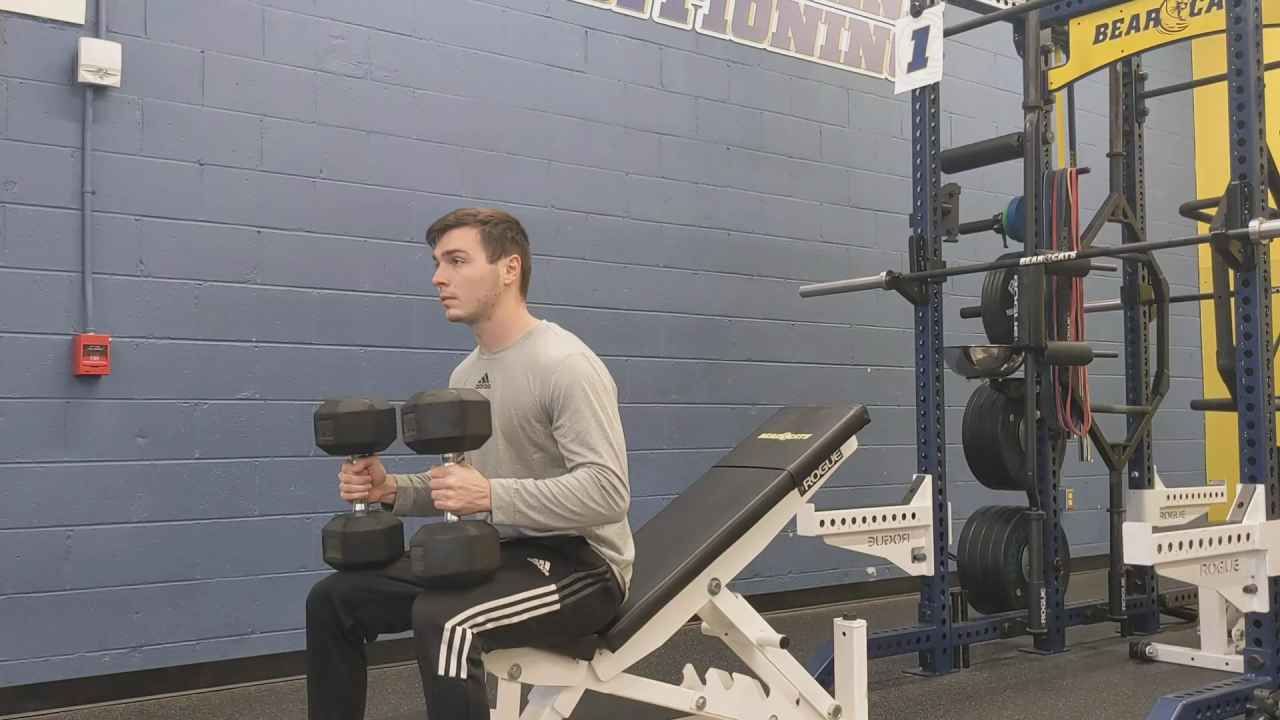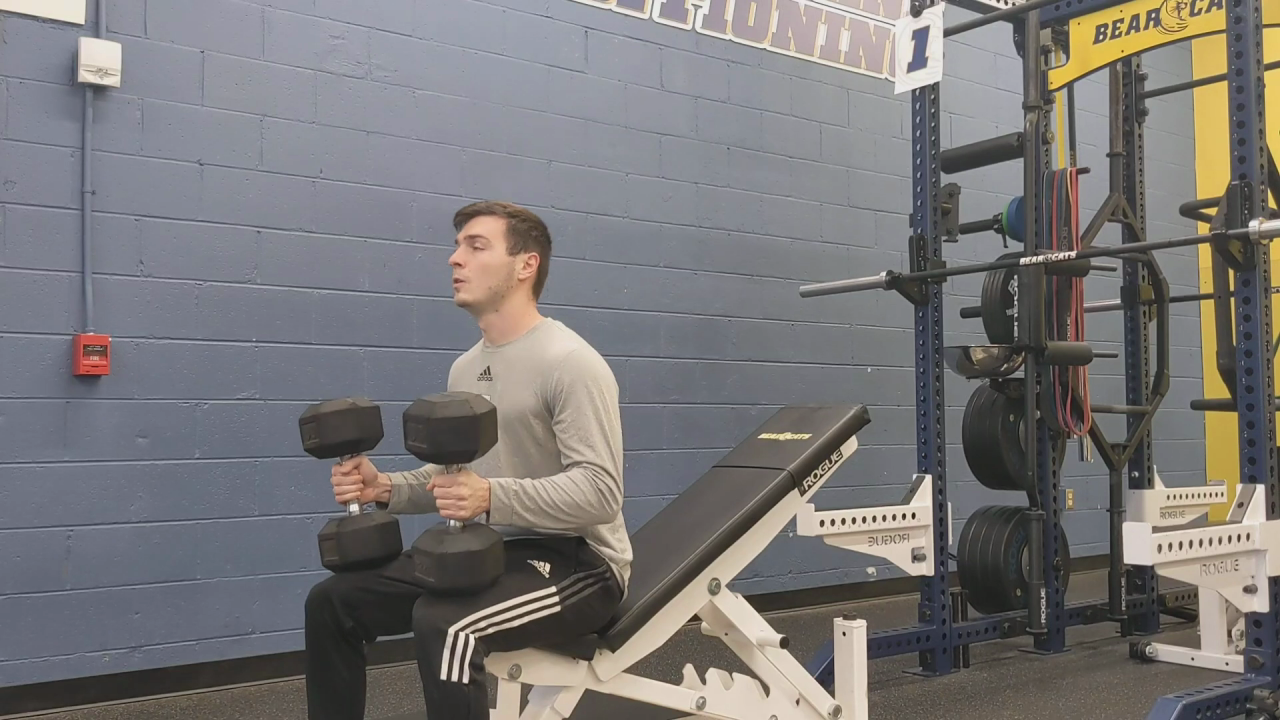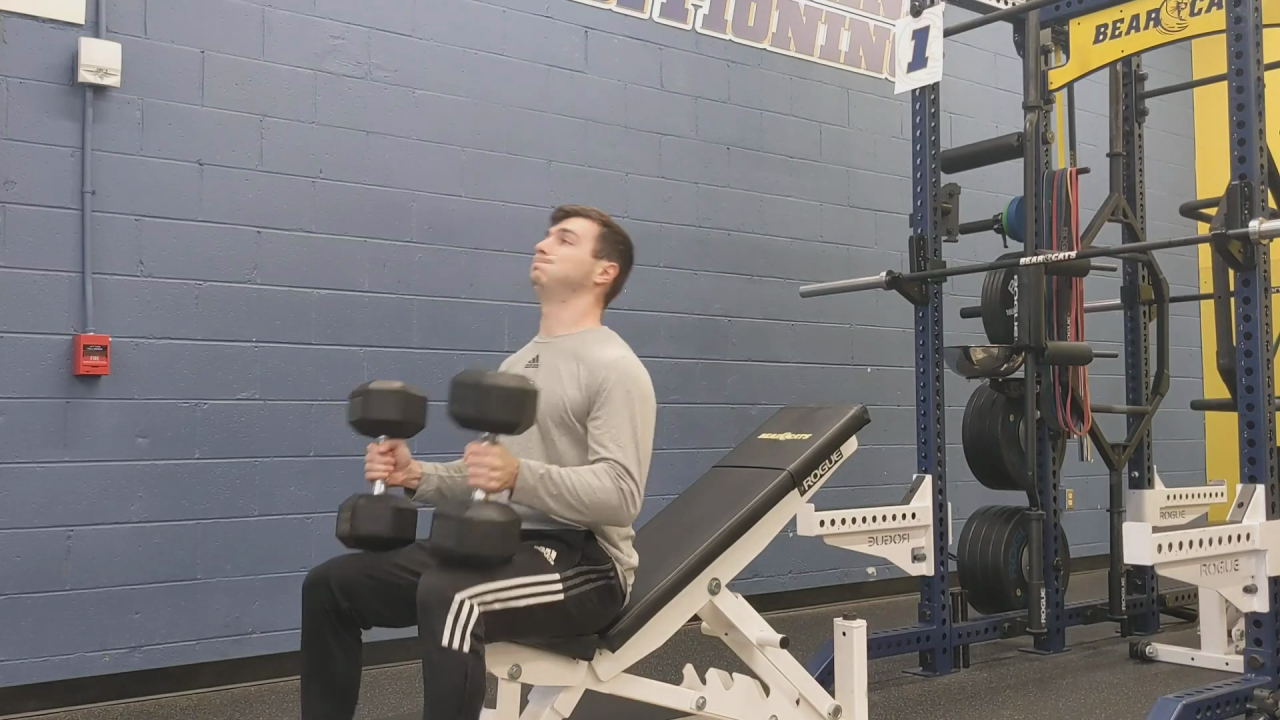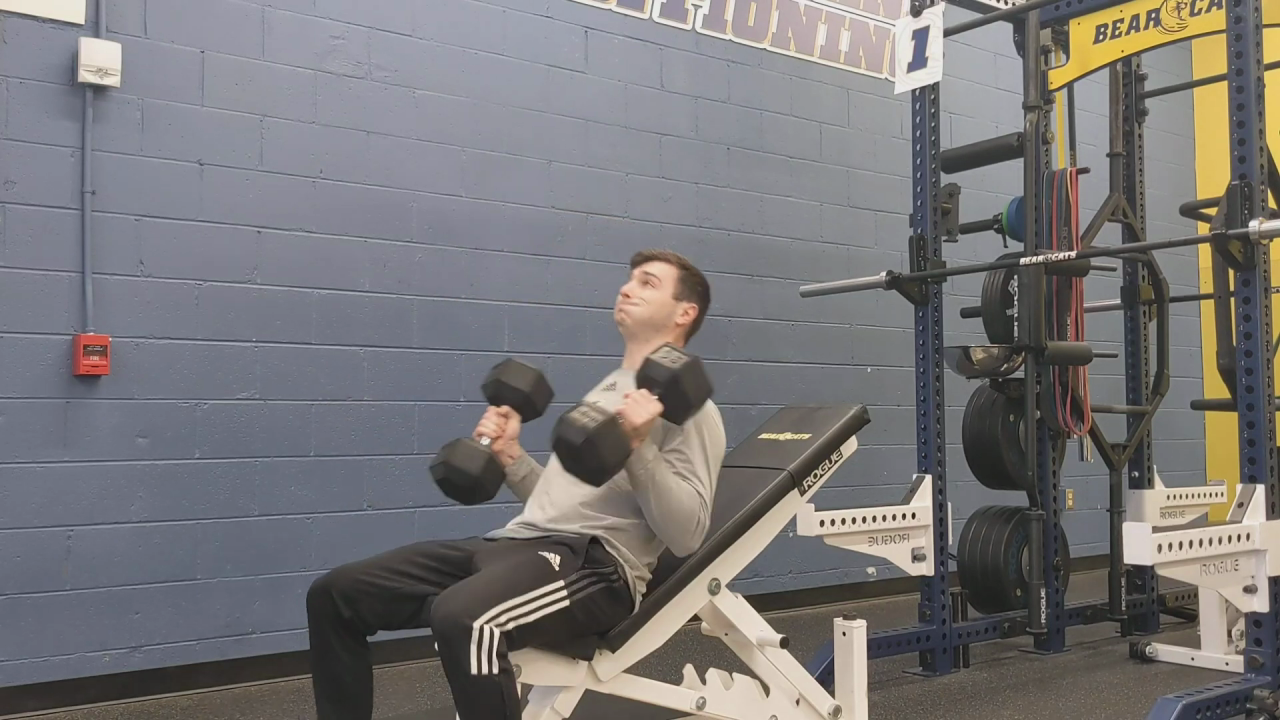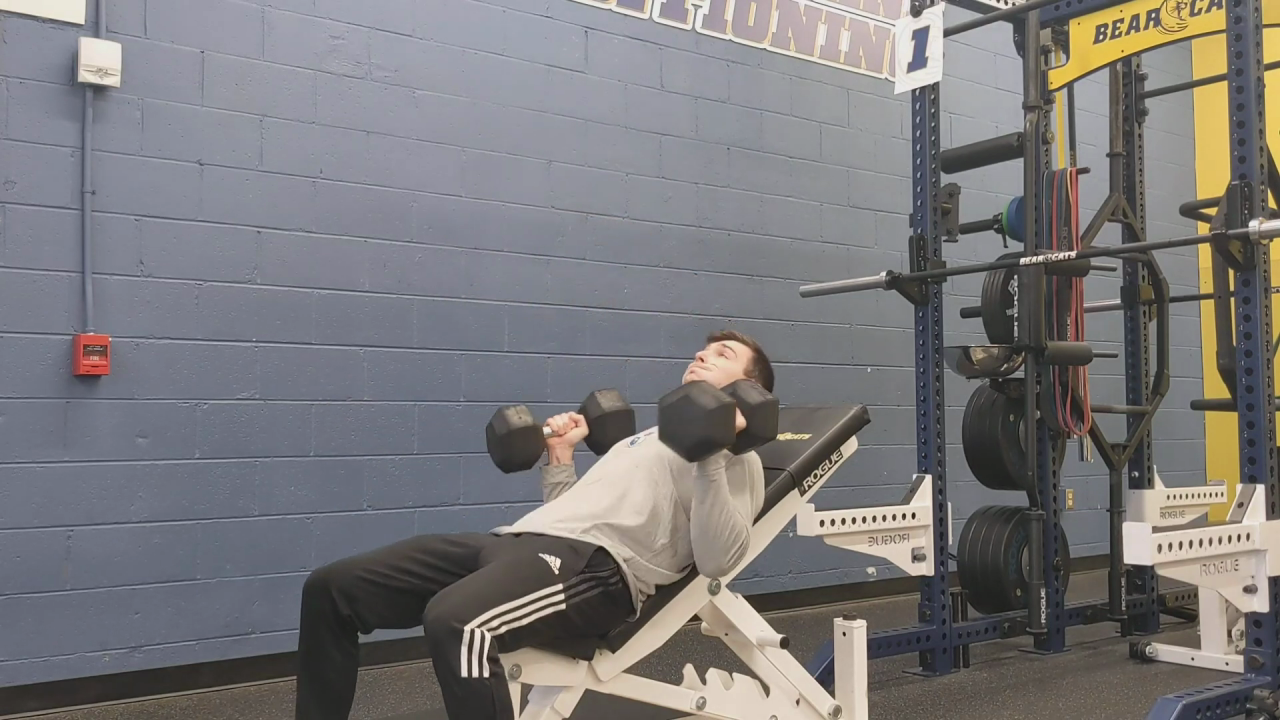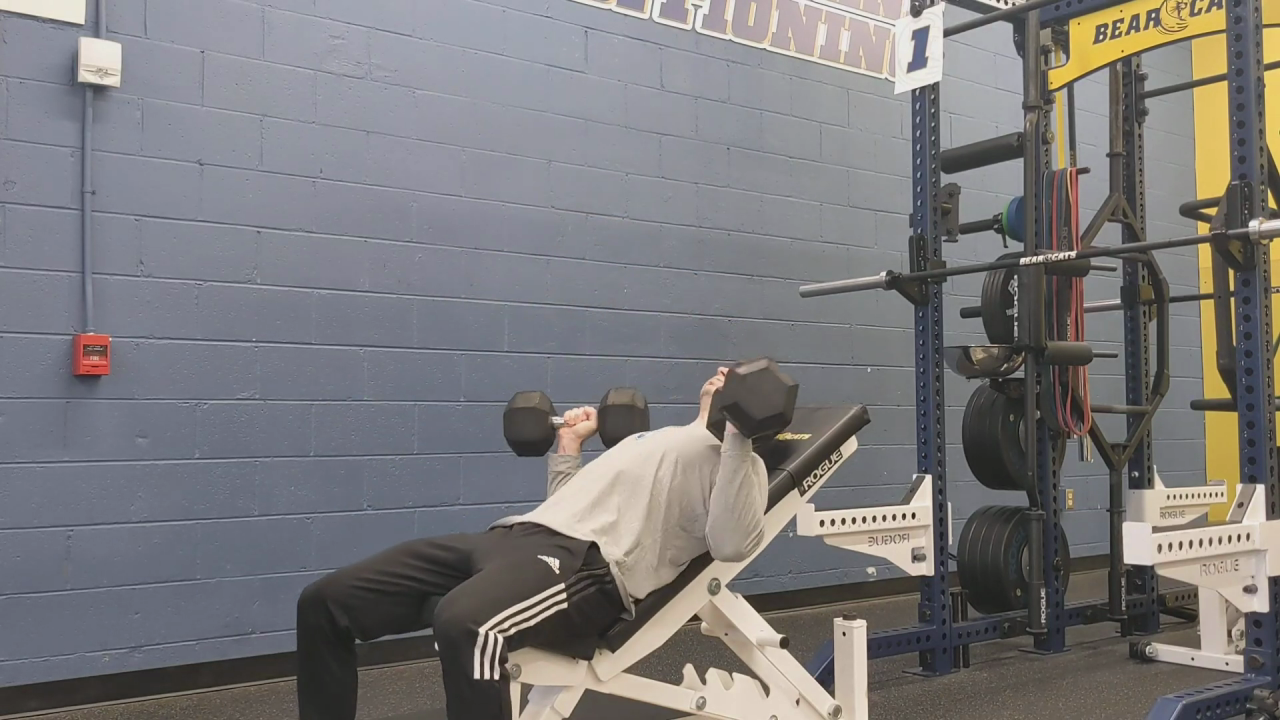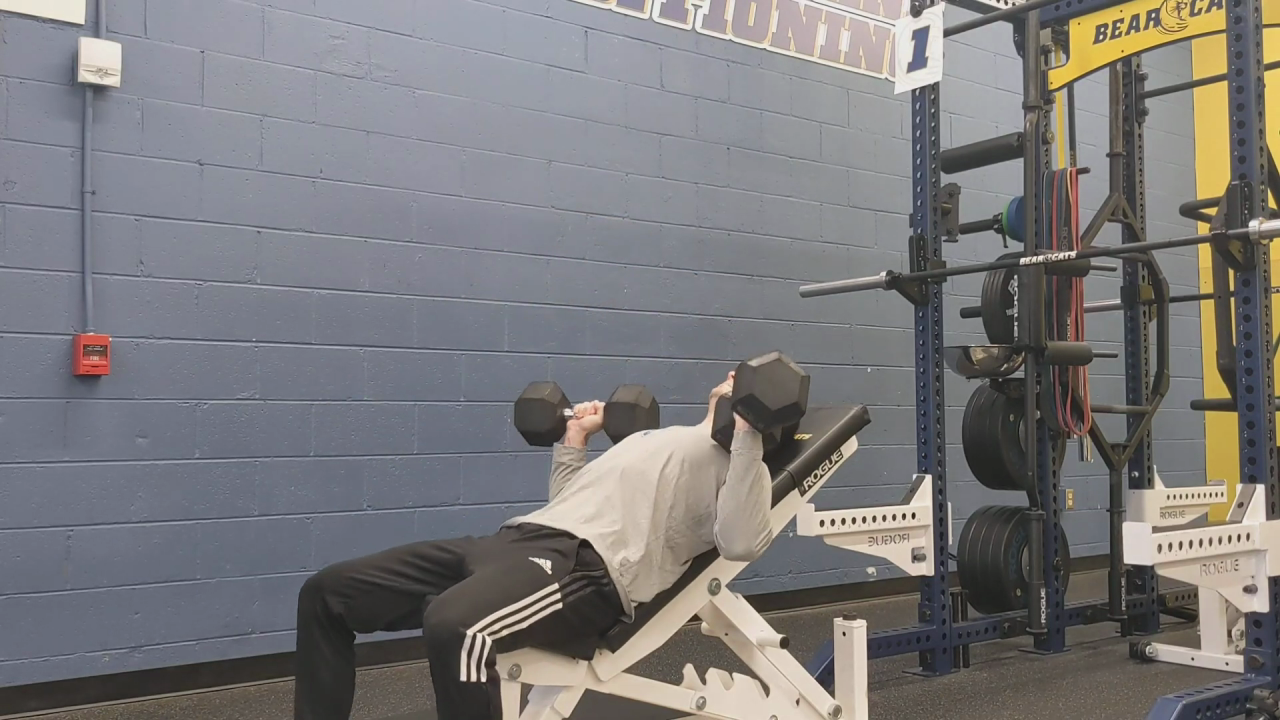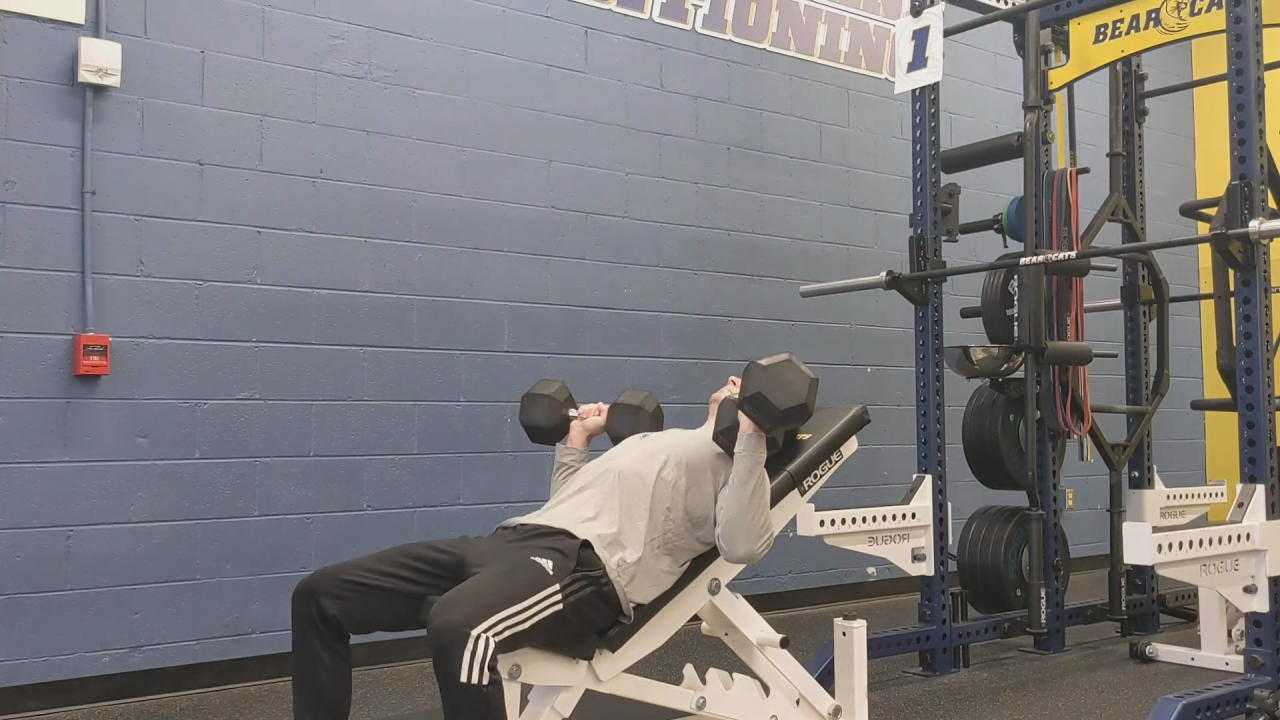
dt=0.4s
person 1, frame 1
left shoulder: (564, 366)
right shoulder: (467, 373)
left elbow: (607, 493)
right elbow: (461, 481)
left wrist: (491, 496)
right wrist: (393, 488)
left hip: (579, 561)
right hip: (498, 550)
left knee: (442, 619)
right knee: (335, 599)
person 1, frame 2
left shoulder: (569, 363)
right shoulder: (466, 369)
left elbow: (600, 494)
right elbow: (457, 476)
left wrist: (492, 497)
right wrist: (385, 487)
left hip: (576, 560)
left knee: (444, 623)
right knee: (333, 602)
person 1, frame 3
left shoulder: (614, 368)
right shoulder: (518, 362)
left elbow: (621, 497)
left wrist: (518, 474)
right wrist: (416, 477)
left hip: (582, 560)
left knee: (449, 596)
right knee: (331, 585)
person 1, frame 4
left shoulder: (689, 410)
right shoulder: (604, 392)
left elbow: (684, 534)
left wrist: (640, 444)
right wrist: (509, 453)
left hip: (591, 563)
right hip: (514, 541)
left knee: (462, 619)
right knee: (336, 593)
person 1, frame 5
left shoulder: (735, 460)
right shoulder: (645, 437)
left elbow: (717, 559)
left wrist: (709, 453)
right wrist: (560, 454)
left hip: (594, 566)
right hip: (521, 540)
left knee: (455, 624)
right knee: (332, 588)
person 1, frame 6
left shoulder: (735, 462)
right shoulder: (656, 439)
left elbow: (733, 544)
left wrist: (737, 436)
right wrist: (568, 443)
left hip: (584, 562)
right hip: (513, 537)
left knee: (465, 625)
right knee: (326, 601)
person 1, frame 7
left shoulder: (737, 461)
right shoulder: (658, 438)
left elbow: (742, 542)
left wrist: (747, 432)
right wrist: (574, 437)
left hip: (584, 564)
right hip: (516, 539)
left knee: (455, 628)
right knee: (328, 592)
person 1, frame 8
left shoulder: (734, 460)
right shoulder: (659, 440)
left elbow: (743, 545)
left wrist: (749, 434)
right wrist: (577, 437)
left hip: (583, 565)
right hip: (513, 539)
left knee: (459, 630)
right knee: (320, 595)
